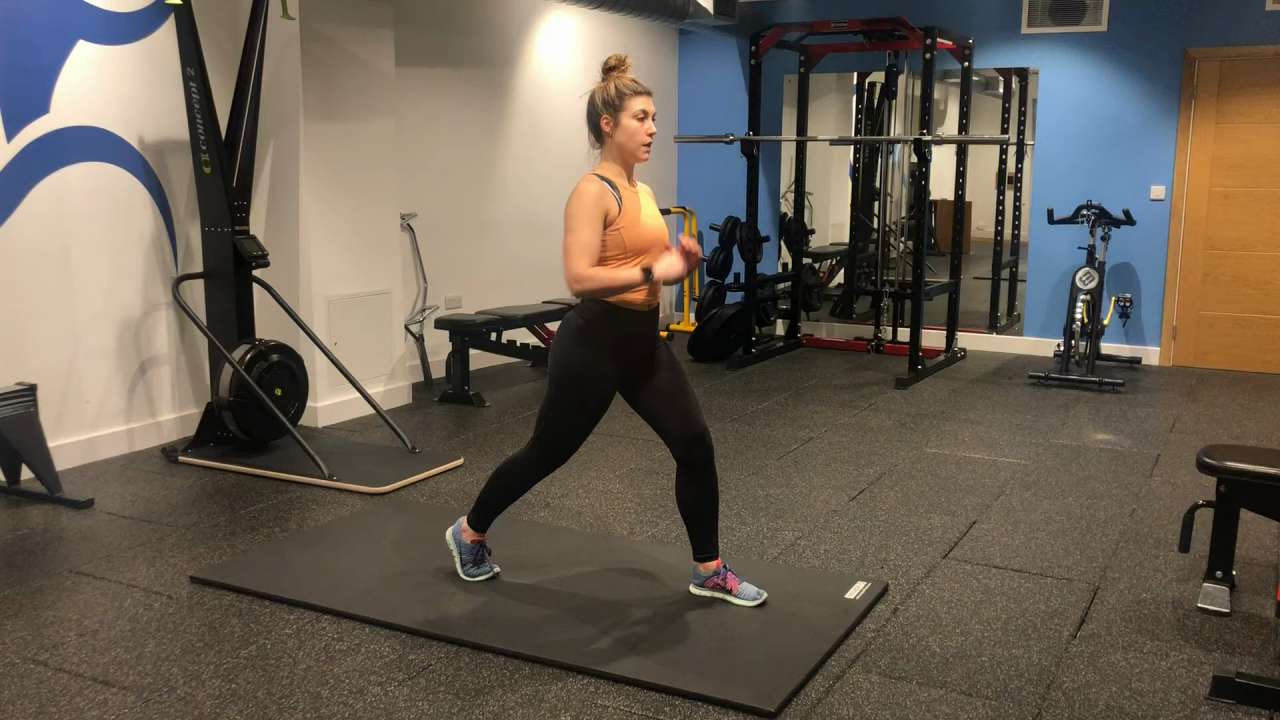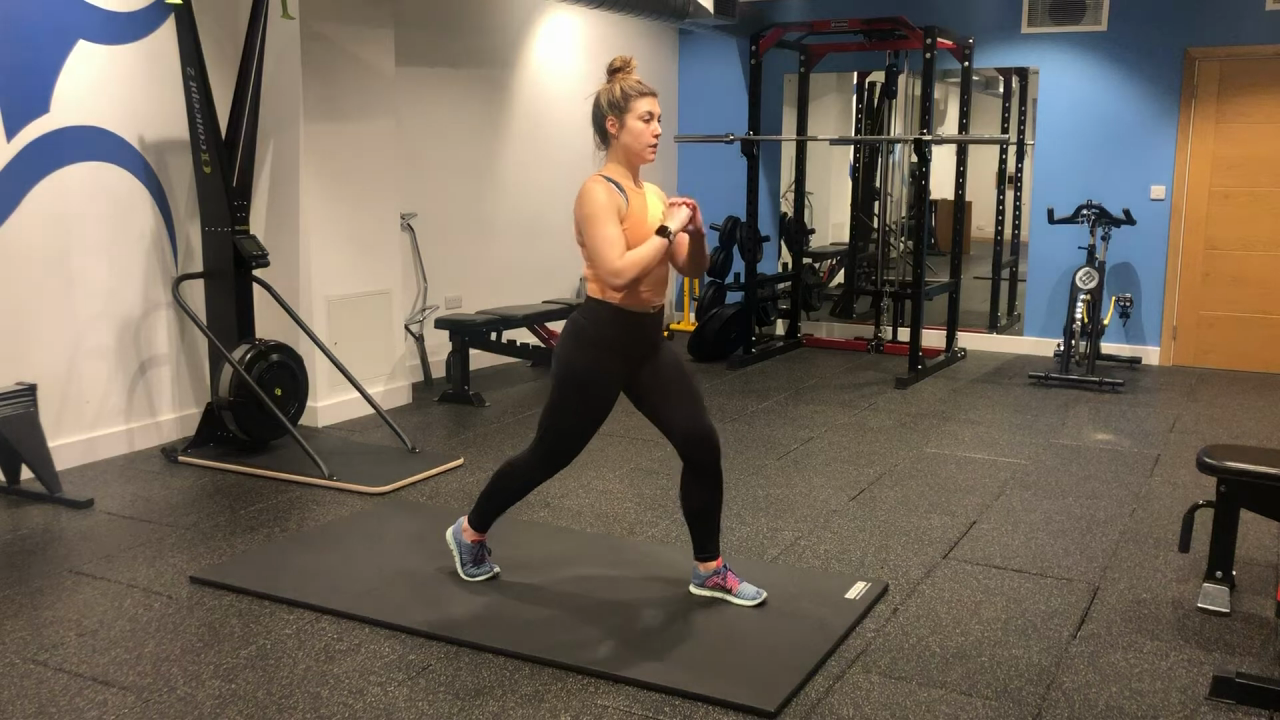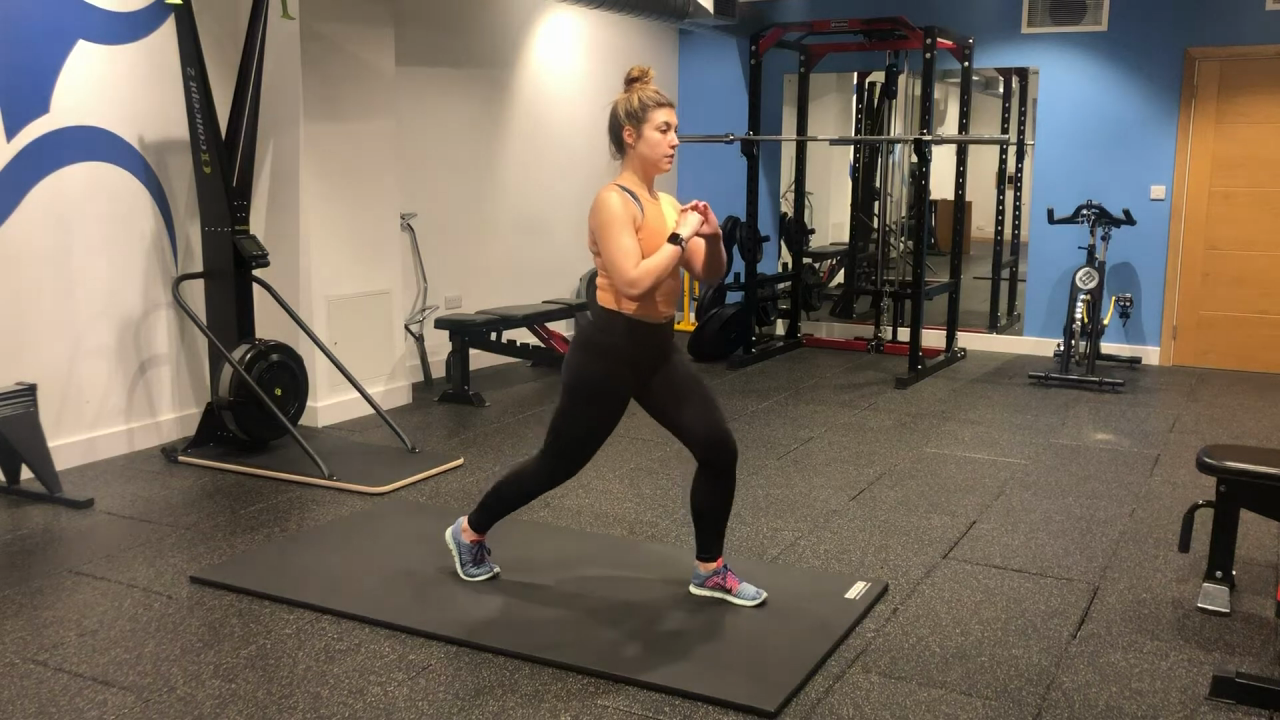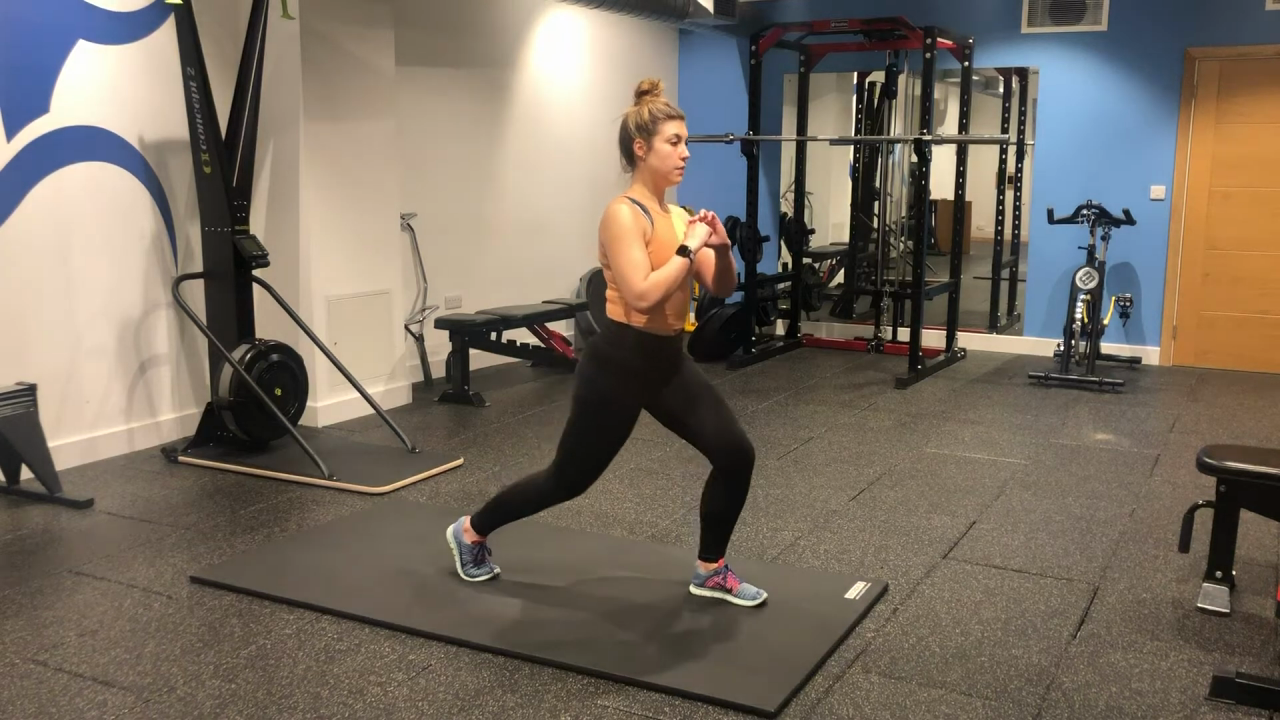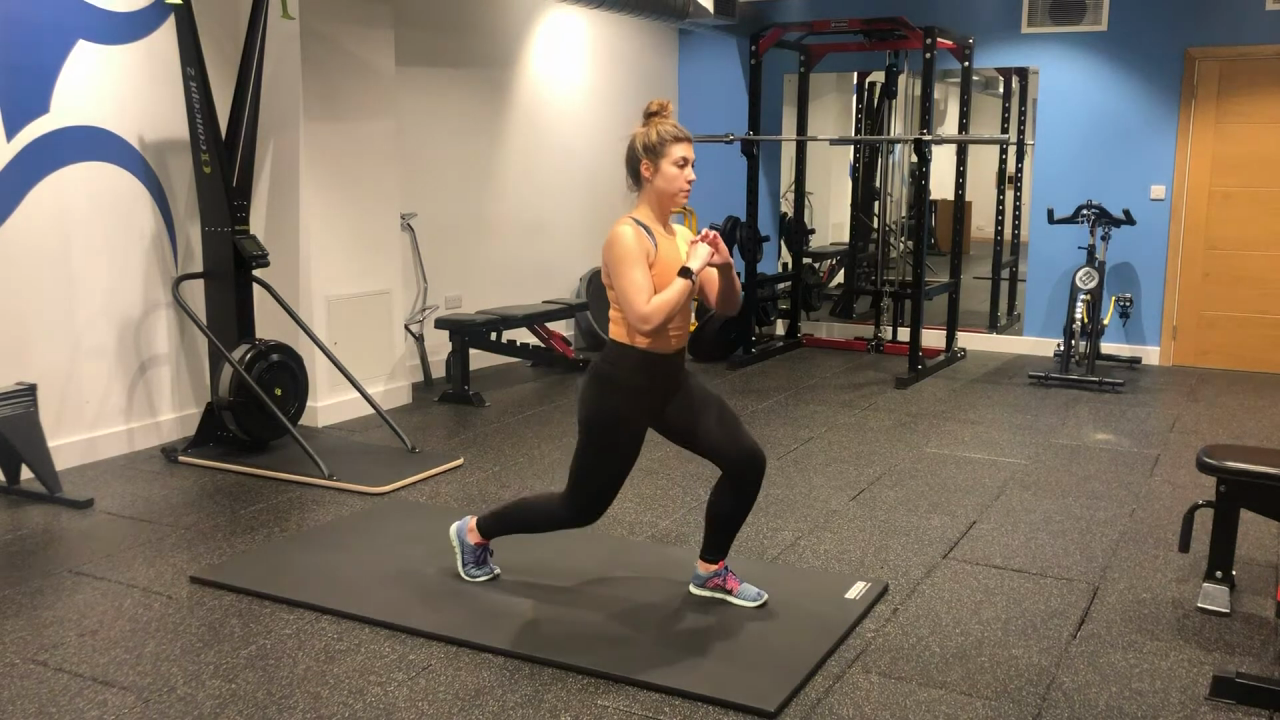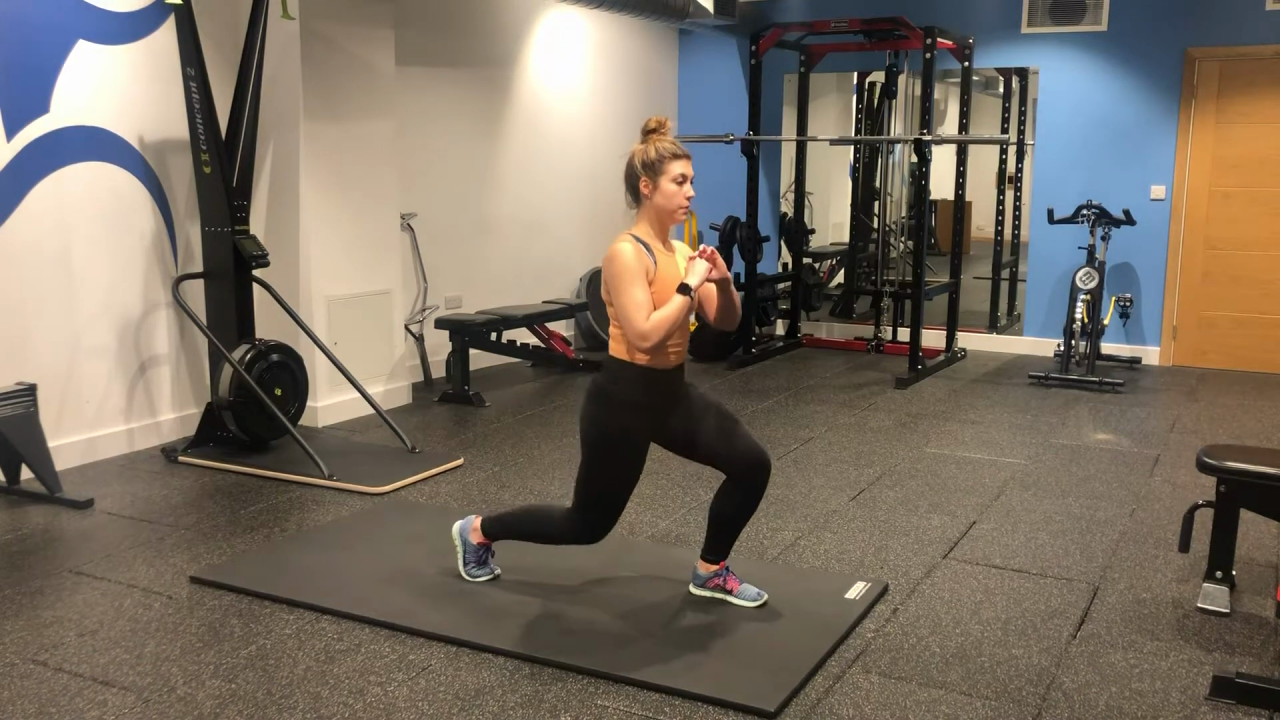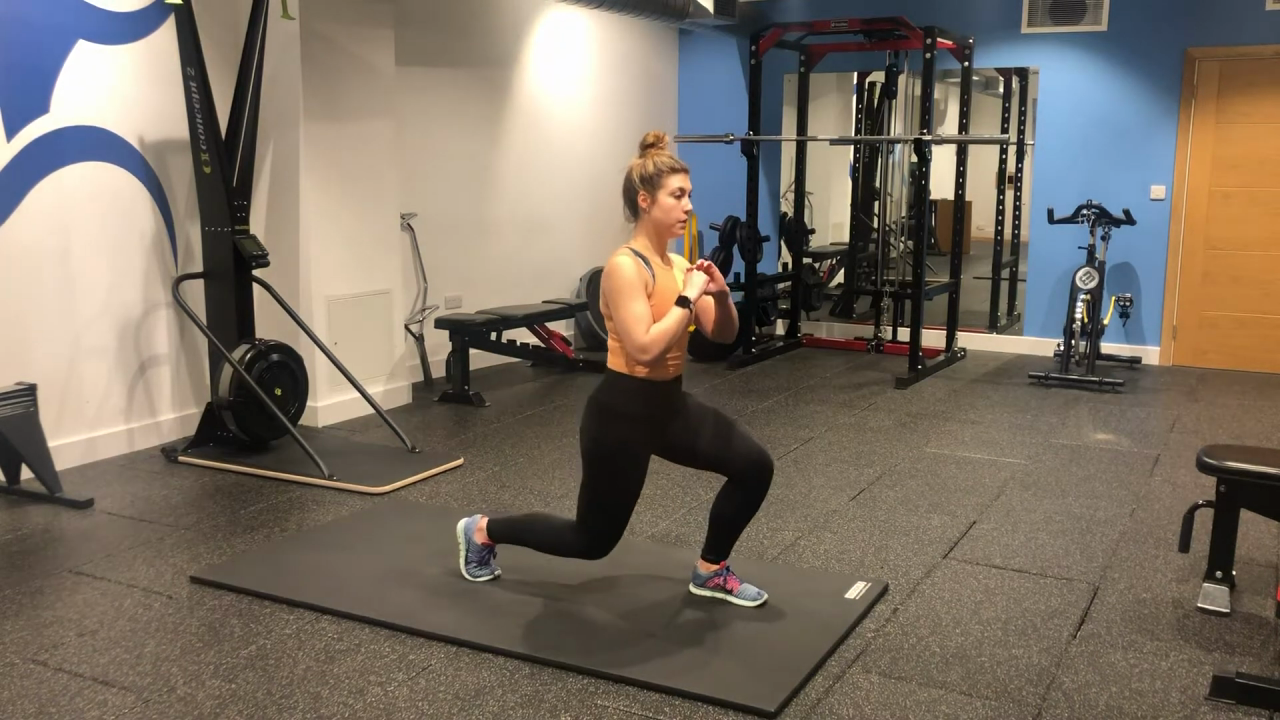
dt=0.3s
person 1, frame 1
left shoulder: (644, 193)
right shoulder: (592, 192)
right elbow: (579, 276)
left wrist: (682, 258)
right wrist: (653, 271)
left hip: (644, 339)
right hip: (593, 340)
left knee: (695, 446)
right knee: (547, 454)
left ankle: (709, 570)
right ankle: (470, 532)
person 1, frame 2
left shoulder: (652, 193)
right shoulder: (599, 192)
left elbow: (691, 268)
right elbow: (618, 272)
left wrist: (694, 232)
right wrist: (667, 229)
left hip: (648, 340)
right hip: (599, 340)
left knee: (702, 446)
right knee: (550, 454)
left ankle: (709, 570)
right ankle: (470, 531)
person 1, frame 3
left shoulder: (667, 204)
right shoulder: (613, 202)
left elbow: (711, 277)
right elbow: (633, 282)
left wrist: (712, 237)
right wrist: (680, 236)
left hip: (659, 349)
right hip: (609, 349)
left knee: (719, 449)
right knee: (558, 464)
left ankle: (709, 571)
right ankle: (469, 531)
person 1, frame 4
left shoulder: (677, 216)
right shoulder: (623, 214)
left elbow: (723, 288)
right elbow: (643, 295)
left wrist: (720, 247)
right wrist: (689, 248)
left hip: (668, 361)
right hip: (618, 362)
left knee: (736, 454)
right knee: (569, 479)
left ankle: (710, 570)
right ankle: (471, 531)
person 1, frame 5
left shoulder: (681, 235)
right shoulder: (627, 236)
left elbow: (728, 307)
right elbow: (645, 318)
left wrist: (723, 266)
right wrist: (691, 269)
left hip: (671, 378)
right hip: (623, 381)
left knee: (747, 461)
right knee: (583, 505)
left ankle: (710, 572)
right ankle: (475, 532)
person 1, frame 6
left shoulder: (680, 251)
right shoulder: (626, 253)
left elbow: (727, 322)
right elbow: (645, 335)
left wrist: (722, 281)
right wrist: (689, 285)
left hip: (671, 392)
right hip: (623, 398)
left knee: (752, 464)
right knee: (588, 523)
left ankle: (710, 571)
right ankle: (478, 531)
person 1, frame 7
left shoulder: (676, 264)
right shoulder: (625, 267)
left elbow: (724, 335)
right elbow: (645, 348)
left wrist: (720, 294)
right wrist: (688, 297)
left hip: (669, 403)
right hip: (622, 410)
left knee: (755, 466)
right knee: (594, 538)
left ankle: (711, 571)
right ankle: (482, 532)
